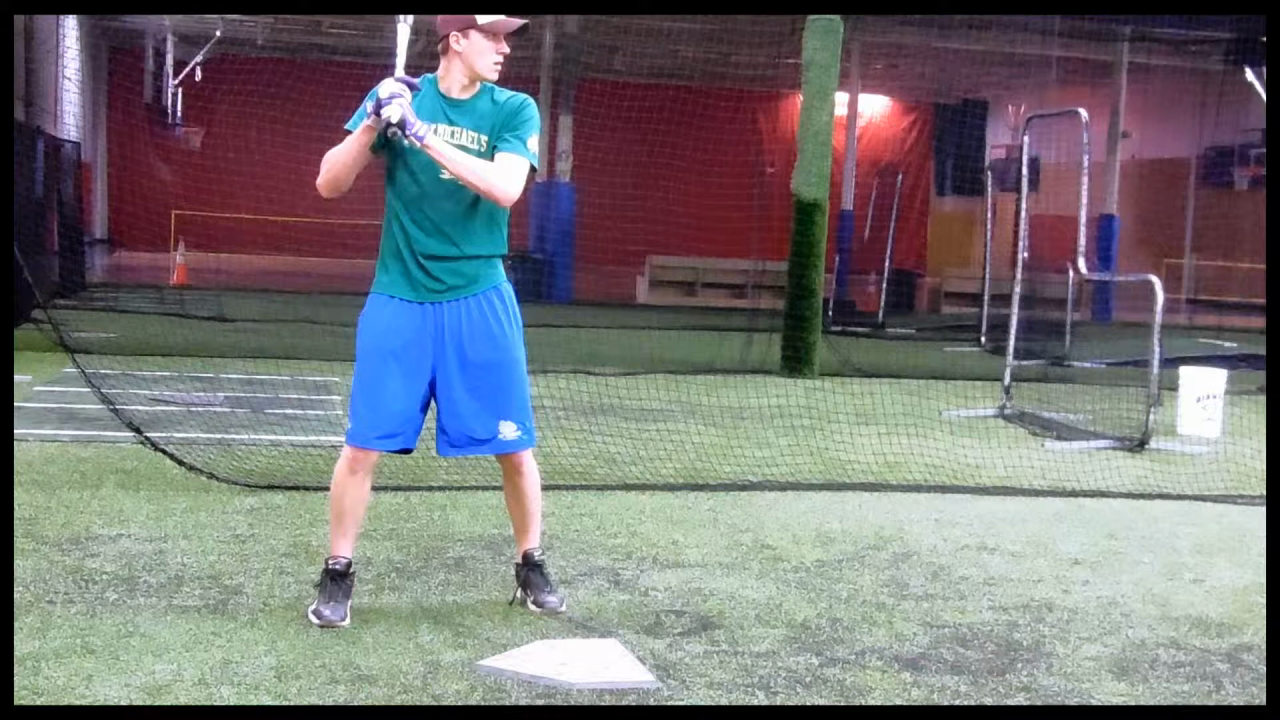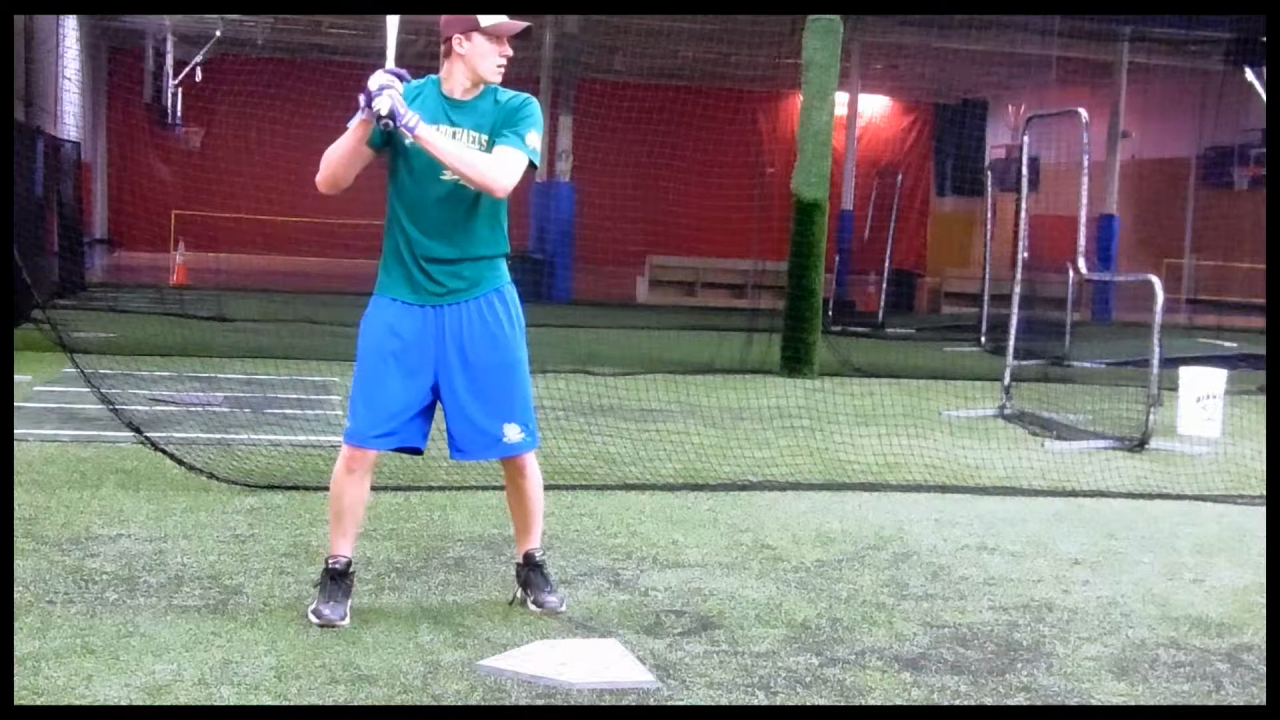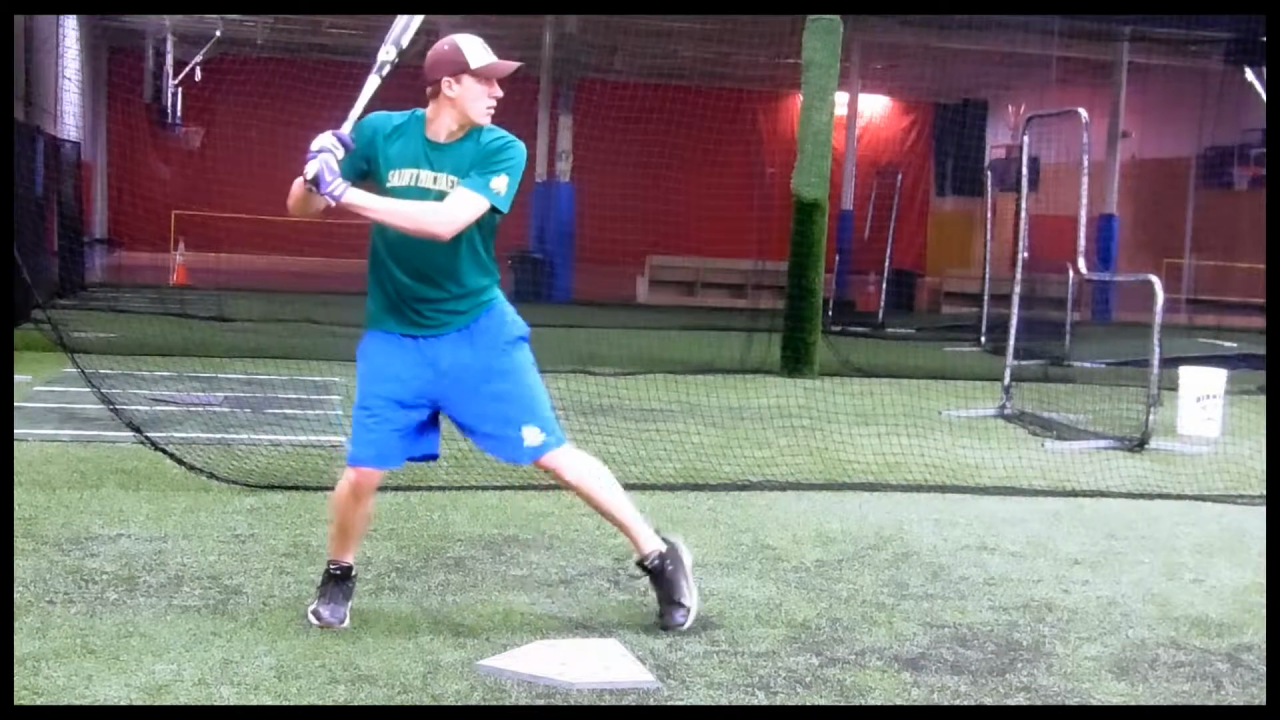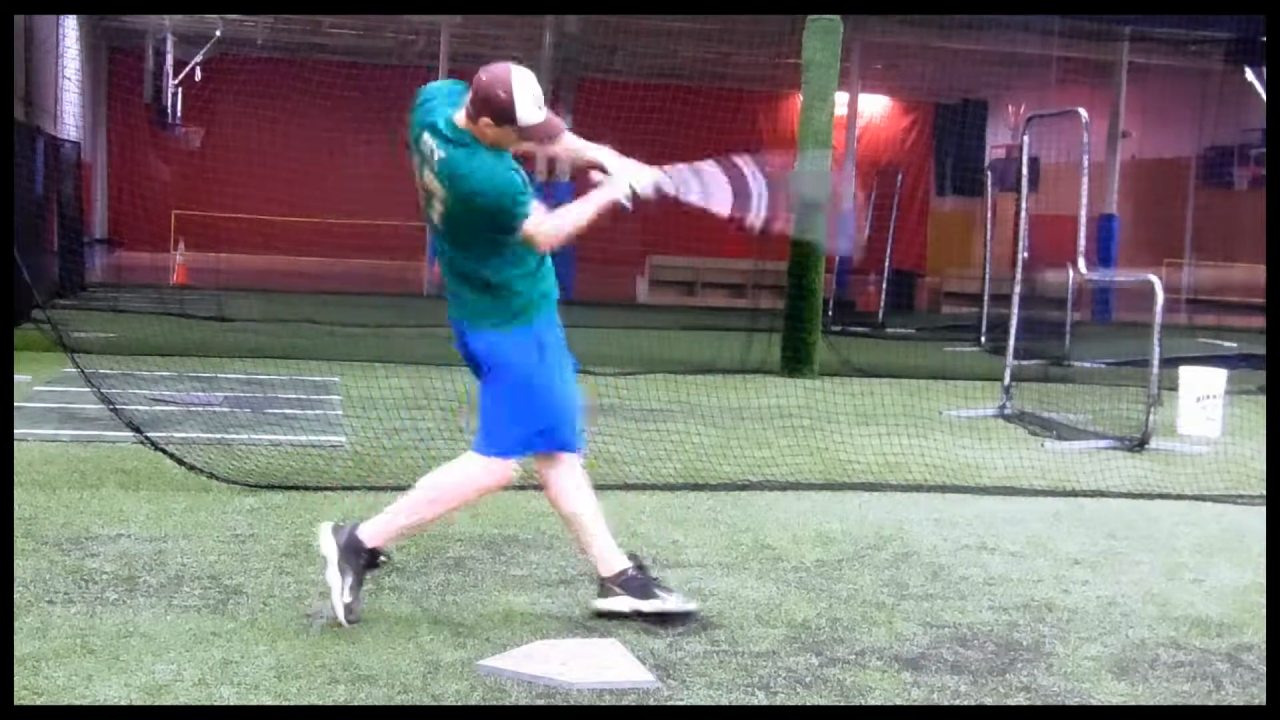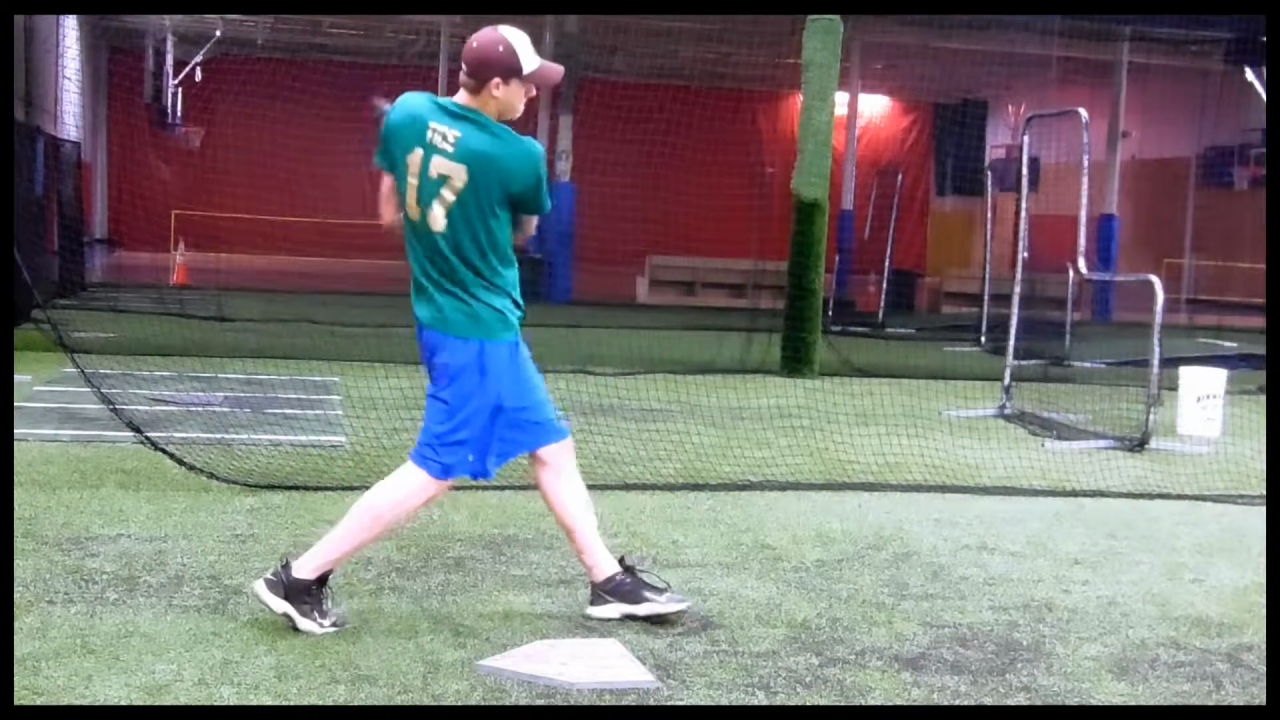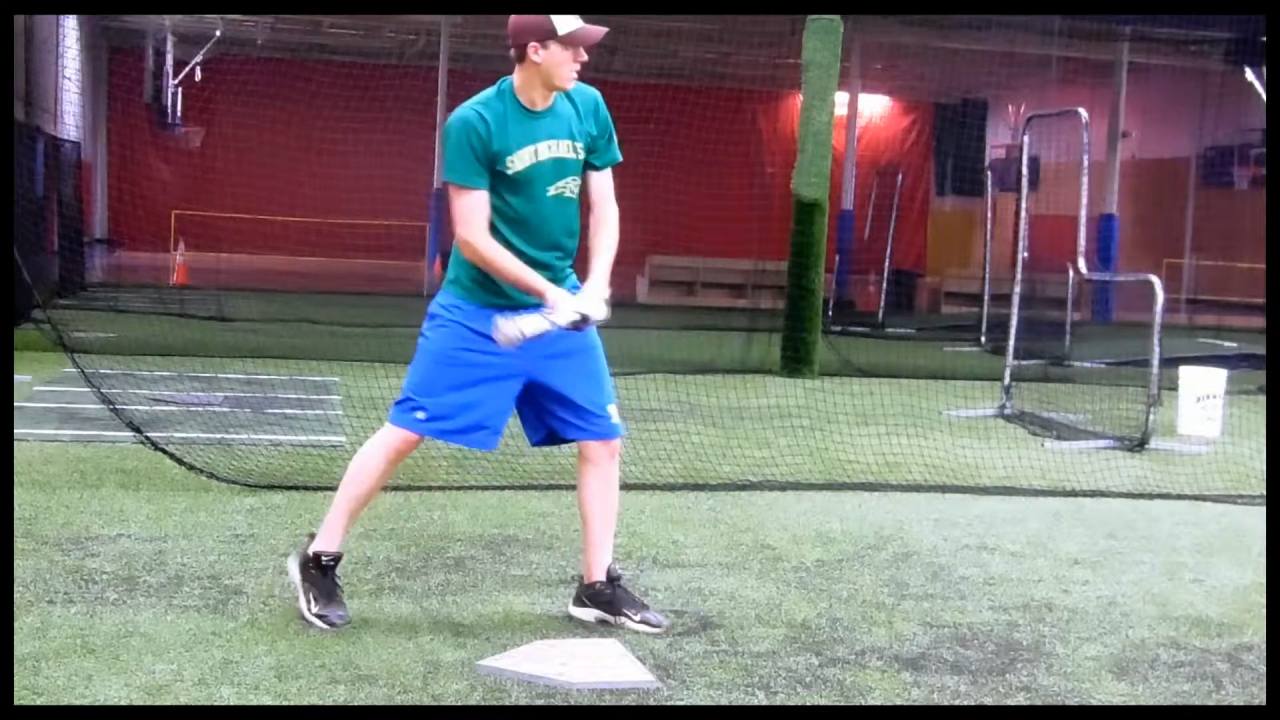
dt=0.5s
person 1, frame 1
left shoulder: (515, 110)
right shoulder: (398, 94)
left elbow: (507, 188)
right elbow: (328, 184)
left wrist: (424, 135)
right wrist: (374, 123)
left hip: (480, 301)
right hip: (399, 301)
left knee: (514, 445)
right knee: (364, 444)
left ankle: (531, 565)
right ankle: (337, 573)
person 1, frame 2
left shoulder: (518, 109)
right shoulder: (404, 93)
left elbow: (500, 178)
right elbow: (328, 182)
left wrist: (416, 126)
right wrist: (368, 116)
left hip: (483, 302)
right hip: (401, 302)
left knee: (516, 449)
right knee: (361, 444)
left ankle: (531, 564)
right ankle: (337, 573)
person 1, frame 3
left shoulder: (502, 150)
right shoulder: (379, 132)
left elbow: (445, 222)
right elbow: (300, 207)
left wrist: (345, 192)
right wrist: (316, 169)
left hip: (480, 330)
right hip: (397, 336)
left knee: (551, 454)
right knee: (364, 469)
left ankle: (658, 556)
right ankle: (337, 575)
person 1, frame 4
left shoulder: (437, 100)
right shoulder: (480, 176)
left elbow: (543, 136)
right elbow: (545, 234)
left wrist: (606, 159)
right wrist: (611, 191)
left hip: (521, 318)
right hip: (512, 324)
left knee: (557, 449)
right knee: (497, 459)
left ankle: (619, 577)
right ankle: (361, 541)
person 1, frame 5
left shoulder: (404, 113)
right shoulder: (520, 158)
left elbow: (390, 215)
left hip: (486, 326)
right hip: (475, 333)
left knee: (550, 446)
right knee: (434, 470)
left ankle: (608, 580)
right ankle: (299, 578)
person 1, frame 6
left shoulder: (589, 107)
right shoulder: (474, 122)
left elbow: (602, 207)
right elbow: (471, 235)
left wrist: (594, 286)
right wrist: (549, 290)
left hip: (561, 309)
right hip: (477, 311)
left knee: (603, 441)
right knee: (404, 432)
left ankle: (597, 586)
right ankle: (320, 557)
